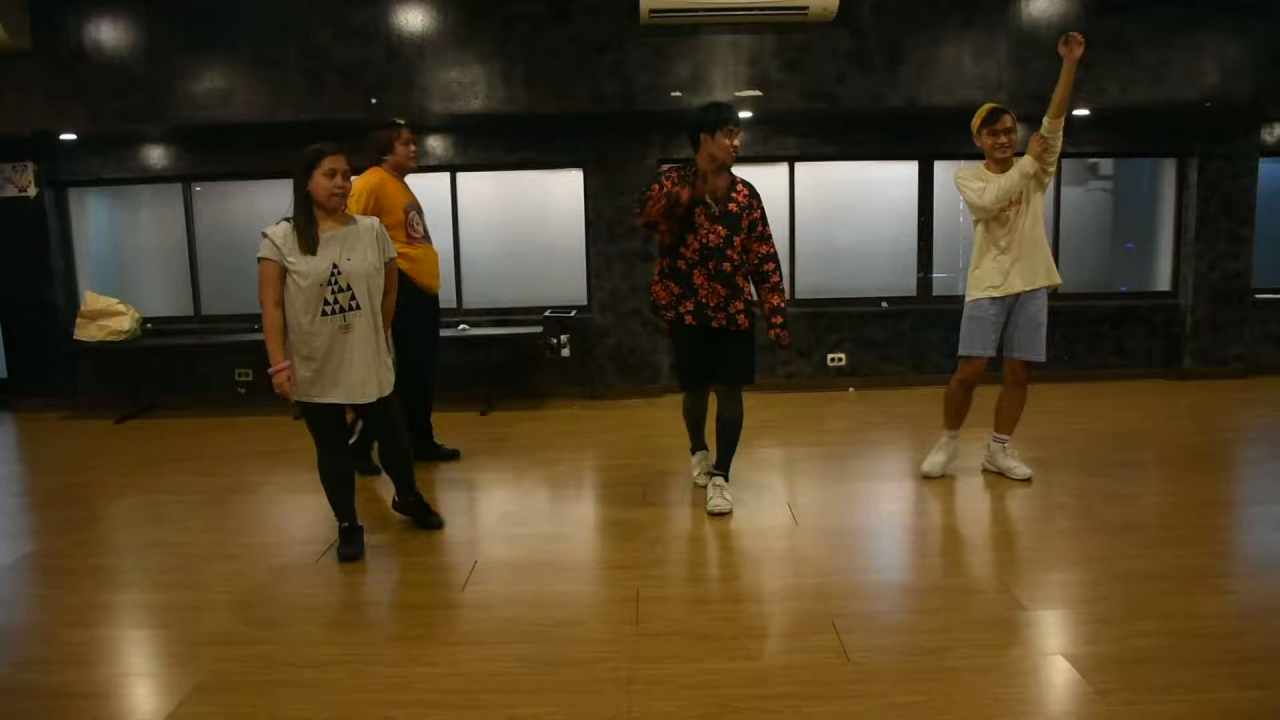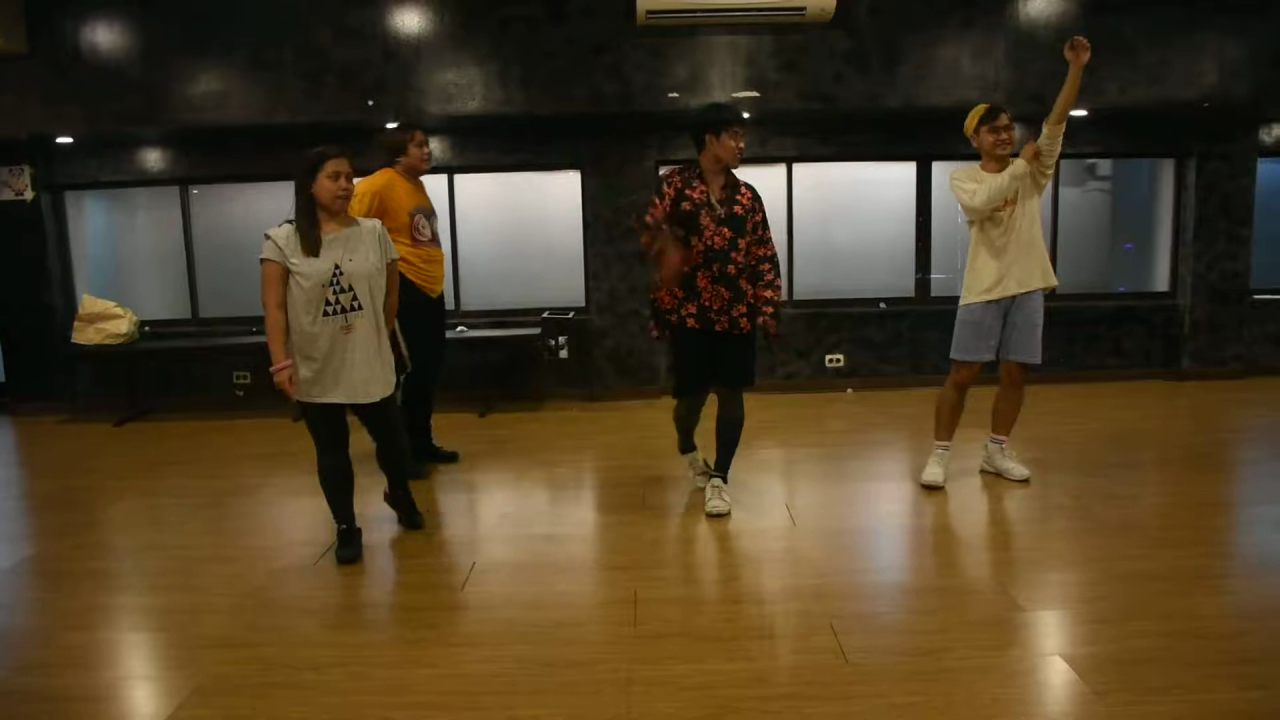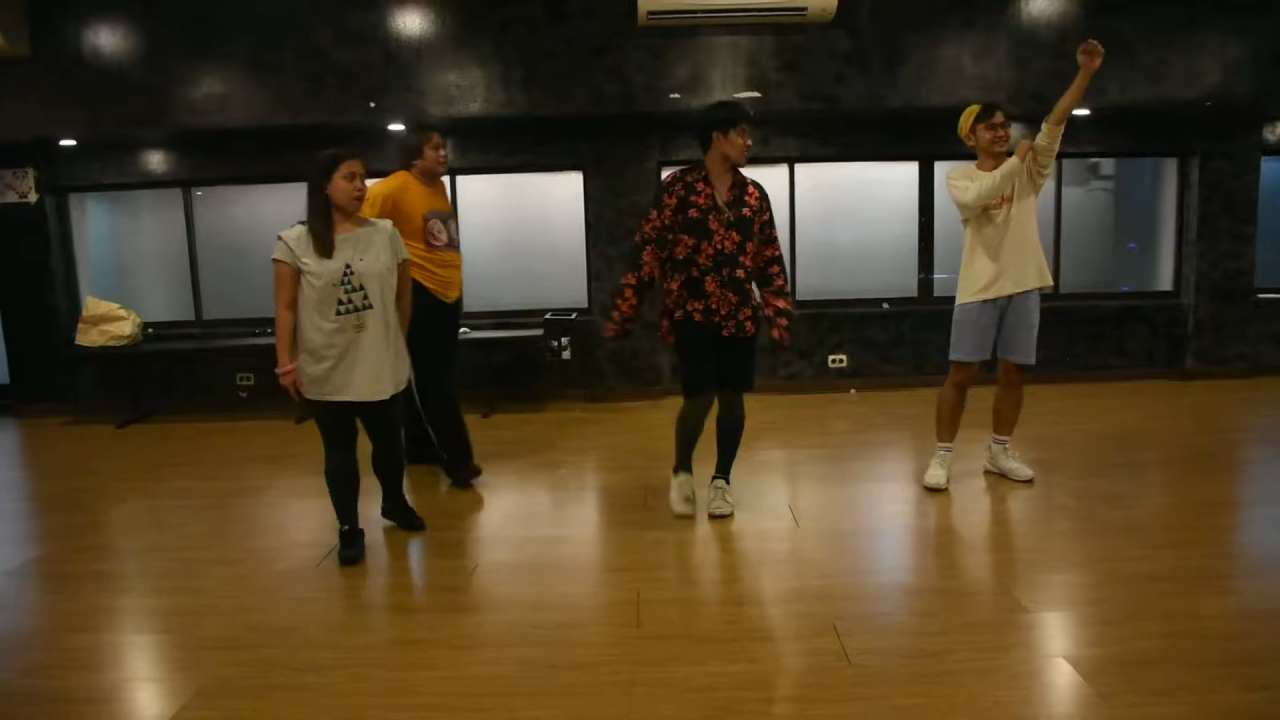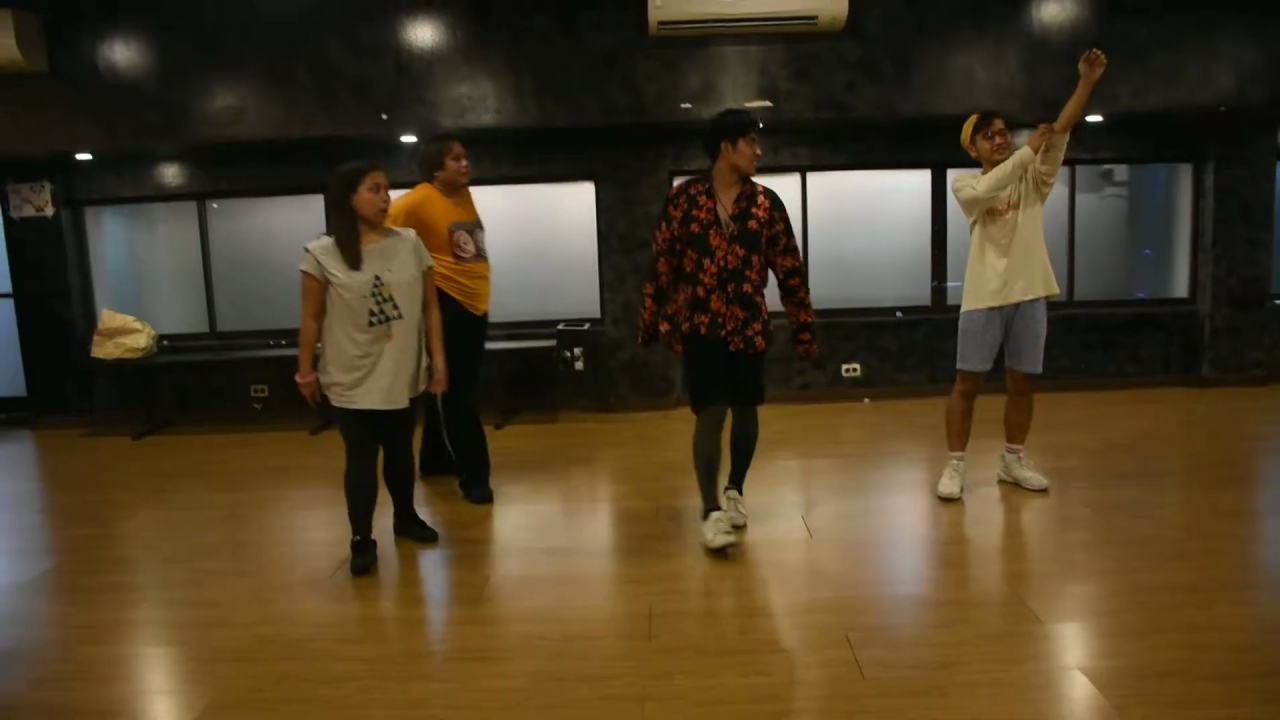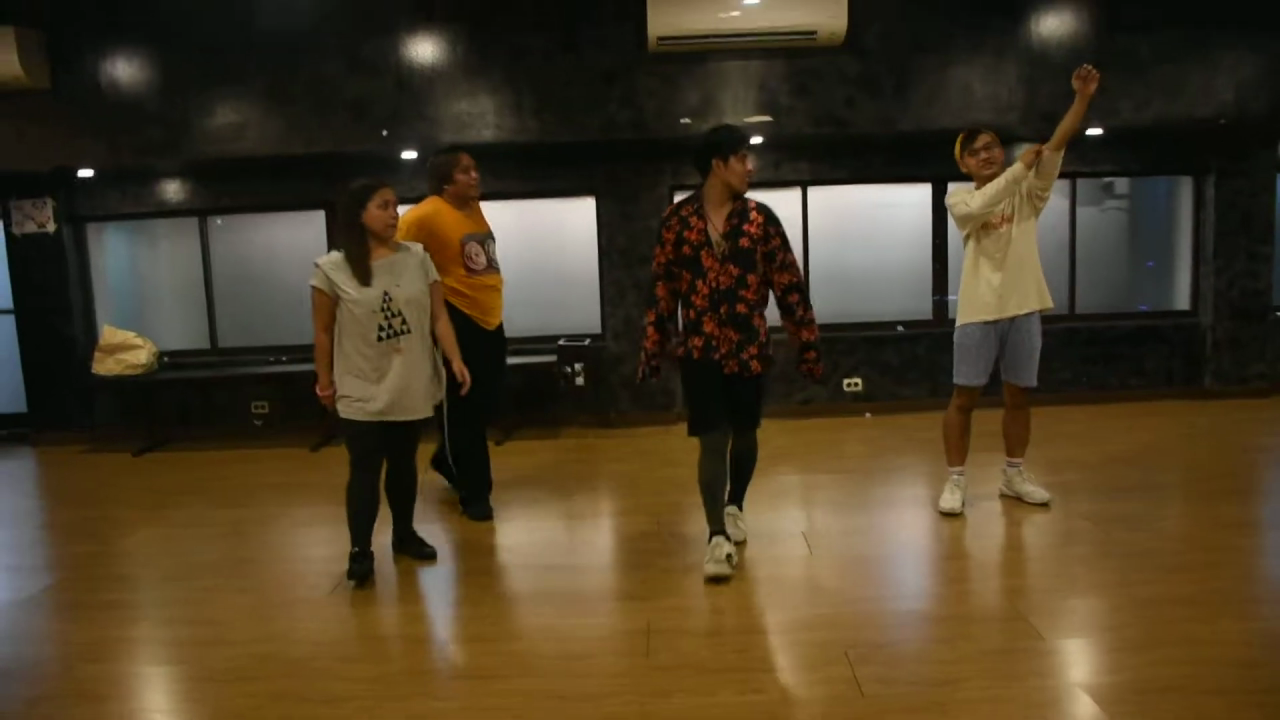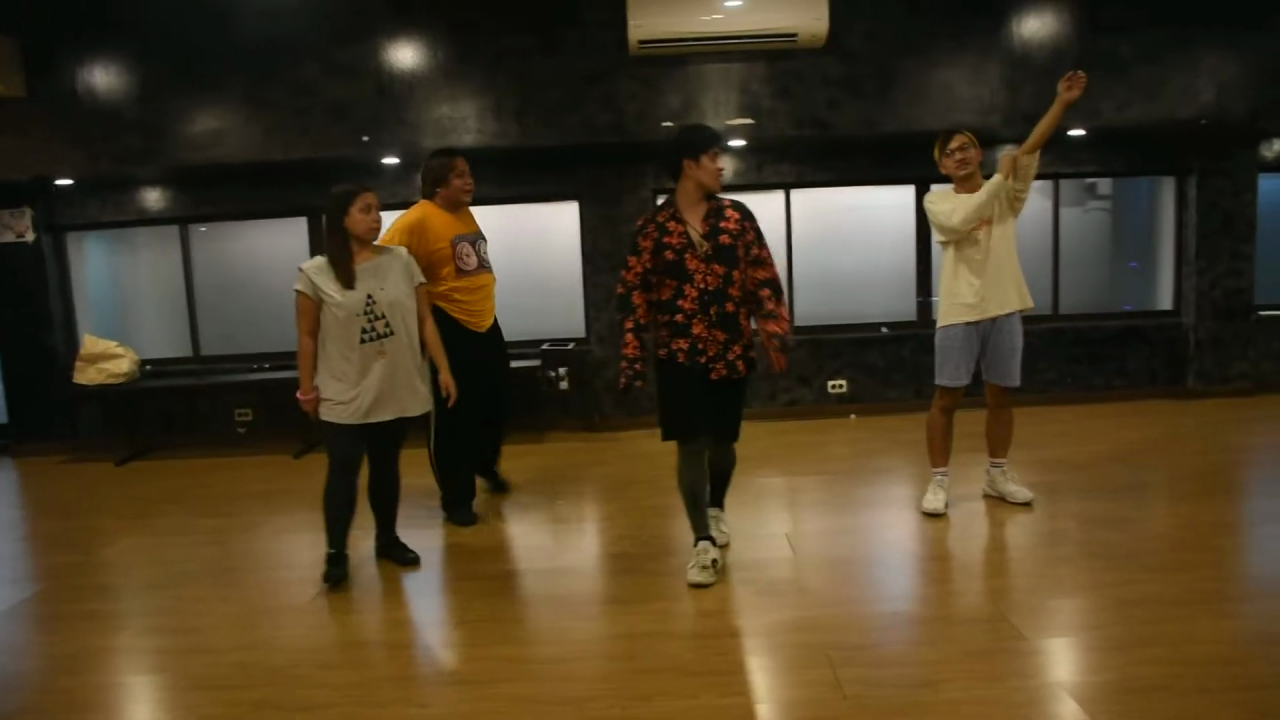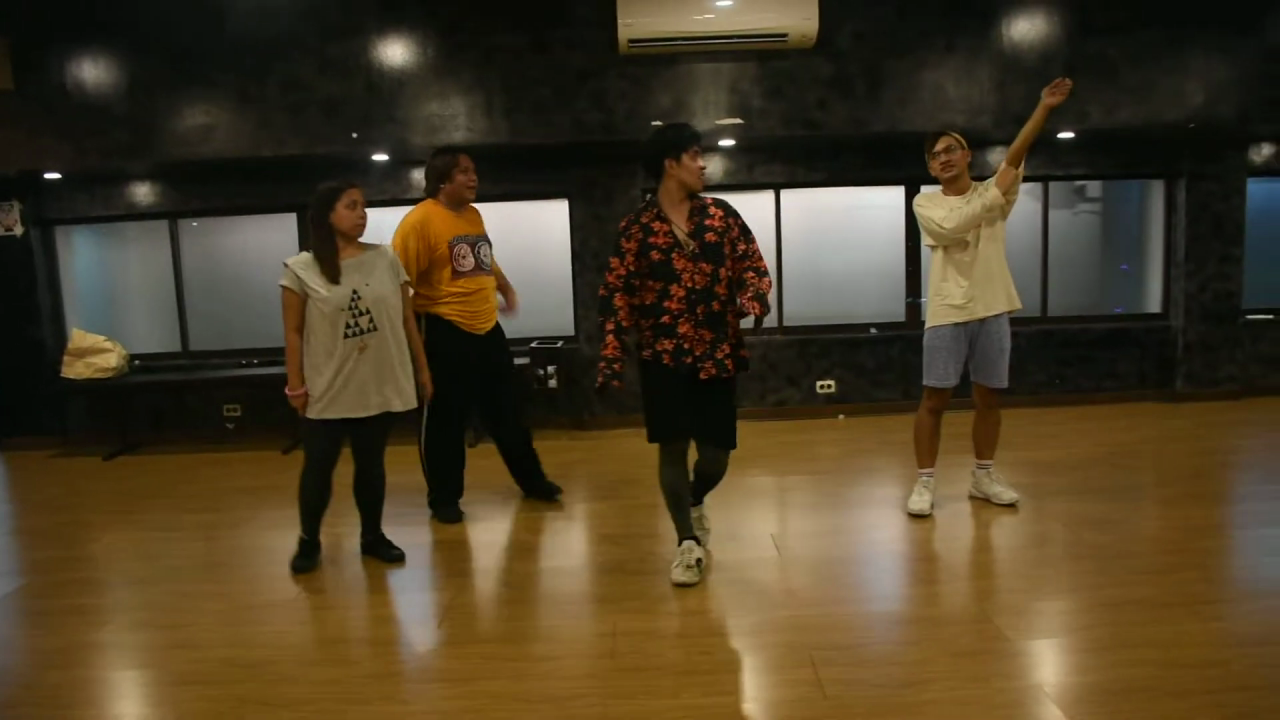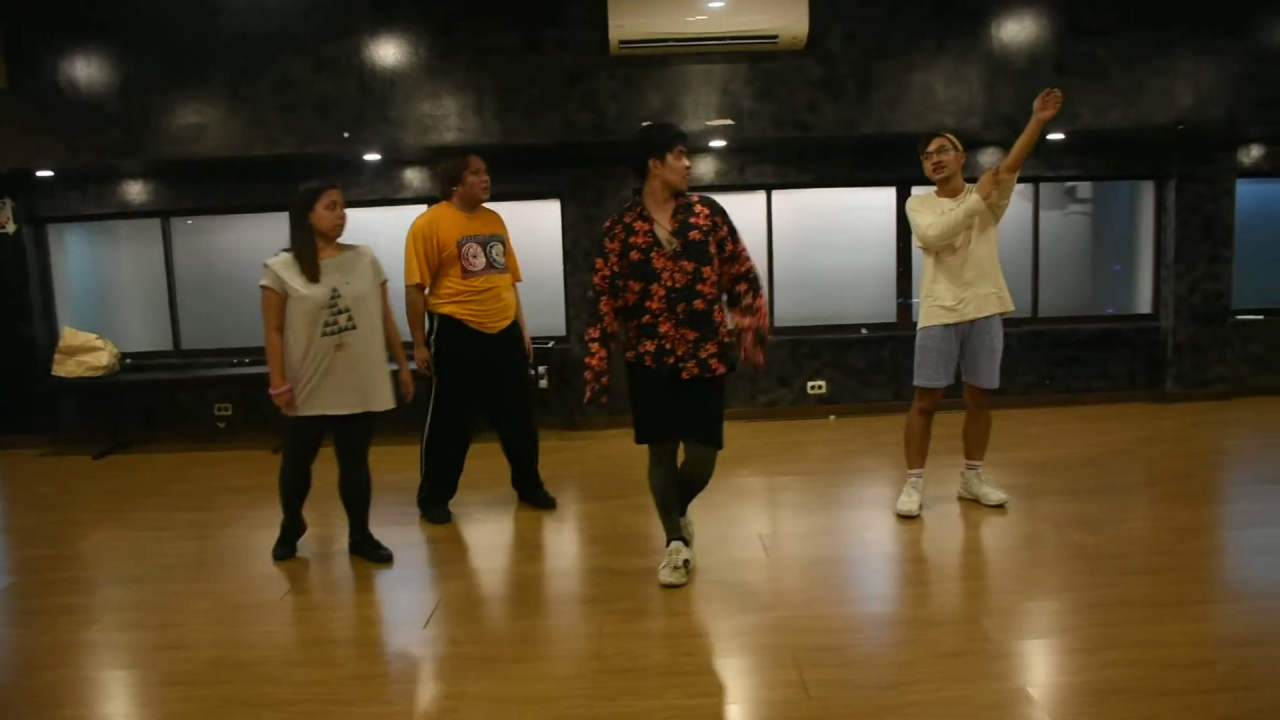
dt=0.2s
person 1, frame 1
left shoulder: (1036, 170)
right shoulder: (968, 176)
left elbow: (1055, 120)
right elbow: (989, 201)
left wrist: (1070, 63)
right wrist: (1027, 161)
left hip: (1031, 285)
right hip: (988, 287)
left knee: (1018, 373)
right knee: (970, 370)
left ankle: (998, 450)
right ankle: (947, 443)
person 1, frame 2
left shoulder: (1033, 172)
right shoulder: (963, 177)
left elbow: (1055, 124)
right elbow: (980, 202)
left wrist: (1077, 68)
right wrist: (1020, 165)
left hip: (1027, 287)
right hip: (983, 289)
left knee: (1014, 374)
right knee: (963, 374)
left ankle: (996, 451)
right ankle: (940, 454)
person 1, frame 3
left shoulder: (1029, 173)
right shoulder: (958, 177)
left elbow: (1055, 123)
right elbow: (973, 198)
left wrist: (1085, 72)
right wrist: (1014, 160)
left hip: (1023, 286)
right hip: (978, 289)
left knee: (1012, 374)
right knee: (960, 374)
left ankle: (999, 452)
right ankle: (942, 456)
person 1, frame 4
left shoulder: (1034, 179)
right shoulder: (965, 184)
left elbow: (1061, 132)
right elbow: (987, 190)
left wrist: (1087, 81)
right wrist: (1028, 149)
left hip: (1030, 294)
right hip: (984, 297)
left knee: (1021, 383)
right knee: (968, 383)
left ankle: (1013, 461)
right ankle: (955, 466)
person 1, frame 5
left shoulder: (1028, 191)
right shoulder: (958, 198)
left elbow: (1054, 148)
right elbow: (980, 206)
left wrist: (1082, 98)
right wrist: (1020, 165)
left hip: (1024, 308)
right hip: (978, 311)
left knee: (1018, 396)
right knee: (964, 397)
left ankle: (1014, 475)
right ankle: (956, 481)
person 1, frame 6
left shoulder: (1008, 191)
right shoulder: (936, 201)
left elbow: (1030, 149)
right elbow: (959, 222)
left wrist: (1061, 102)
right wrist: (999, 177)
left hip: (1004, 308)
right hip: (958, 312)
left knee: (1000, 396)
right knee: (947, 398)
left ankle: (998, 475)
right ankle: (939, 481)
person 1, frame 7
left shoulder: (995, 192)
right shoulder: (925, 203)
left elbow: (1015, 155)
right elbow: (951, 228)
left wrist: (1044, 108)
right wrist: (993, 193)
left hip: (992, 310)
right hip: (947, 312)
left knee: (988, 397)
right knee: (935, 399)
left ankle: (983, 477)
right ankle: (924, 482)
person 1, frame 8
left shoulder: (990, 196)
right shoulder: (918, 205)
left elbow: (1011, 167)
right elbow: (934, 237)
left wrist: (1037, 122)
right wrist: (976, 199)
left hip: (985, 311)
right hip: (940, 313)
left knee: (979, 398)
right knee: (926, 399)
left ankle: (972, 478)
right ankle: (913, 483)
person 2, frame 1
left shoulder: (745, 194)
right shoulder: (673, 181)
left elbow: (764, 256)
right elbow: (650, 213)
left wrist: (776, 313)
right wrist: (699, 190)
left hip: (734, 309)
right hip: (686, 308)
left knee: (729, 391)
right knee: (696, 389)
left ankle: (720, 477)
right ankle: (698, 450)
person 2, frame 2
left shoulder: (745, 194)
right shoulder: (675, 184)
left elbow: (765, 256)
right elbow: (654, 231)
left wrist: (768, 303)
right wrist: (668, 253)
left hip: (737, 312)
right hip: (687, 311)
left knee: (732, 394)
right knee: (691, 394)
left ankle: (718, 479)
right ankle: (686, 447)
person 2, frame 3
left shoulder: (754, 195)
right shoulder: (679, 187)
left elbow: (769, 260)
right elbow: (650, 250)
left wrist: (779, 313)
right wrist: (625, 308)
left hip: (738, 315)
right hip: (692, 313)
left knee: (731, 398)
right knee: (698, 399)
left ankle: (721, 481)
right ankle: (681, 470)
person 2, frame 4
left shoulder: (767, 204)
right shoulder: (684, 198)
left elbow: (789, 268)
right elbow: (665, 262)
left wrist: (803, 328)
right wrist: (653, 317)
left hip: (749, 326)
right hip: (701, 327)
left knee: (744, 410)
right knee: (710, 415)
left ankle: (734, 490)
right ankle: (712, 512)
person 2, frame 5
left shoulder: (762, 219)
right shoulder: (677, 220)
left elbow: (789, 284)
right elbow: (662, 285)
left wrist: (807, 343)
right wrist: (653, 347)
left hip: (748, 348)
right hip: (699, 350)
left knee: (744, 434)
right knee: (712, 439)
left ankle: (735, 506)
right ankle: (719, 538)
person 2, frame 6
left shoulder: (738, 217)
right shoulder: (652, 227)
left elbow: (765, 277)
right elbow: (634, 292)
left wrist: (774, 330)
right wrist: (632, 355)
left hip: (731, 353)
right hip: (679, 356)
left knee: (723, 444)
right knee: (691, 446)
left ankle: (715, 507)
right ankle: (704, 543)
person 2, frame 7
left shoulder: (722, 215)
right shoulder: (635, 228)
left elbow: (753, 267)
right elbow: (617, 295)
left wrist: (754, 294)
right wrist: (611, 356)
left hip: (718, 356)
right hip: (663, 358)
left knee: (716, 453)
right knee: (672, 449)
left ankle: (695, 502)
right ankle: (688, 542)
person 2, frame 8
left shoulder: (709, 213)
right shoulder: (620, 228)
left elbow: (741, 275)
right elbow: (604, 299)
left wrist: (753, 326)
right wrist: (597, 364)
left hip: (704, 356)
right hip: (648, 358)
left knee: (703, 455)
right knee: (661, 450)
left ankle: (679, 510)
right ankle: (675, 543)
person 3, frame 1
left shoulder: (372, 231)
right shoulder: (279, 240)
left elbow: (390, 293)
right elbow: (272, 307)
right wrist: (279, 363)
left hip: (369, 362)
right hip: (313, 368)
left knee: (392, 436)
right knee: (332, 448)
left ankle: (409, 498)
right ankle: (349, 526)
person 3, frame 2
left shoulder: (374, 233)
right shoulder: (282, 242)
left elbow: (390, 295)
right elbow: (274, 307)
right wrist: (281, 362)
left hip: (370, 364)
right hip: (315, 369)
left knee: (391, 436)
right knee: (331, 449)
left ankle: (400, 495)
right ankle: (347, 529)
person 3, frame 3
left shoulder: (386, 234)
right shoulder: (295, 243)
left elbow: (402, 297)
right elbow: (286, 309)
left wrist: (398, 349)
right wrist: (286, 362)
left hip: (379, 364)
right hip: (325, 368)
left knee: (389, 440)
right knee: (339, 449)
left ankle: (395, 502)
right ankle: (349, 530)
person 3, frame 4
left shoulder: (409, 243)
right shoulder: (322, 254)
left elbow: (429, 304)
right elbow: (312, 318)
left wrist: (437, 357)
right wrist: (306, 372)
left hip: (402, 372)
right hip: (351, 377)
left knee: (400, 450)
right knee: (360, 457)
left ankle: (406, 516)
right ankle: (362, 540)
person 3, frame 5
left shoulder: (417, 258)
right shoulder: (332, 269)
left elbow: (438, 315)
right elbow: (323, 331)
left wrist: (456, 361)
right wrist: (324, 384)
left hip: (411, 385)
right hip: (360, 391)
left knee: (403, 463)
right knee: (365, 469)
left ankle: (404, 534)
right ankle: (360, 551)
person 3, frame 6
left shoulder: (401, 262)
right shoulder: (315, 274)
left elbow: (424, 321)
right elbow: (308, 336)
left wrist: (443, 369)
right wrist: (307, 389)
left hip: (396, 389)
right hip: (343, 395)
left knee: (386, 467)
right knee: (343, 471)
left ankle: (387, 539)
right ankle: (336, 554)
person 3, frame 7
left shoulder: (385, 259)
right shoulder: (300, 269)
left elbow: (406, 319)
right elbow: (293, 333)
left wrist: (421, 367)
right wrist: (295, 384)
left hip: (380, 385)
right hip: (327, 391)
left knee: (371, 463)
right knee: (319, 466)
left ankle: (372, 536)
right ankle: (309, 540)
person 3, frame 8
left shoulder: (364, 260)
right shoulder: (280, 269)
left elbow: (385, 319)
right elbow: (274, 332)
left wrist: (403, 365)
right wrist: (278, 383)
left hip: (360, 385)
right hip: (309, 388)
left knee: (355, 462)
right knee: (297, 461)
left ankle: (360, 536)
right ankle: (291, 525)
person 4, frame 1
left shoulder: (400, 185)
right shoulder: (371, 185)
left hip: (423, 289)
right hip: (396, 289)
left knee: (423, 371)
right knee: (397, 371)
left ankle: (421, 442)
right ankle: (359, 444)
person 4, frame 2
left shoulder: (417, 185)
right shoulder: (379, 186)
left hip: (431, 291)
right hip: (402, 291)
left knee: (427, 372)
right knee: (414, 373)
left ankle: (420, 444)
right ankle: (404, 448)
person 4, frame 3
left shoulder: (439, 187)
right shoulder: (393, 190)
left hip: (447, 295)
right hip: (417, 296)
left knee: (436, 377)
right knee: (431, 381)
left ankle: (420, 447)
right ankle: (457, 459)
person 4, frame 4
left shoulder: (464, 195)
right shoulder: (417, 203)
left hip: (476, 307)
right hip: (445, 307)
left knee: (459, 392)
right knee: (456, 395)
left ankle: (435, 459)
right ankle: (473, 476)
person 4, frame 5
left shoulder: (474, 208)
right shoulder: (426, 216)
left hip: (491, 321)
right hip: (457, 323)
left knee: (485, 403)
right knee: (464, 410)
left ankle: (446, 461)
right ankle: (473, 493)
person 4, frame 6
left shoulder: (464, 212)
right shoulder: (417, 220)
left hip: (485, 326)
right hip: (447, 328)
left knee: (496, 403)
right knee: (453, 416)
left ankle: (483, 464)
right ankle: (457, 498)
person 4, frame 7
left shoulder: (473, 216)
right shoulder: (419, 222)
left wrist: (505, 286)
left hip: (488, 329)
right hip: (445, 333)
left knee: (508, 411)
right knee: (446, 419)
left ankle: (532, 479)
right ankle: (443, 498)
person 4, frame 8
left shoulder: (495, 220)
right shoulder: (430, 223)
right elbow: (416, 288)
left wrist: (523, 330)
right wrist: (420, 344)
left hip: (504, 332)
right hip: (457, 332)
left knee: (518, 414)
right knee: (450, 420)
left ankle: (529, 485)
right ankle: (434, 497)
